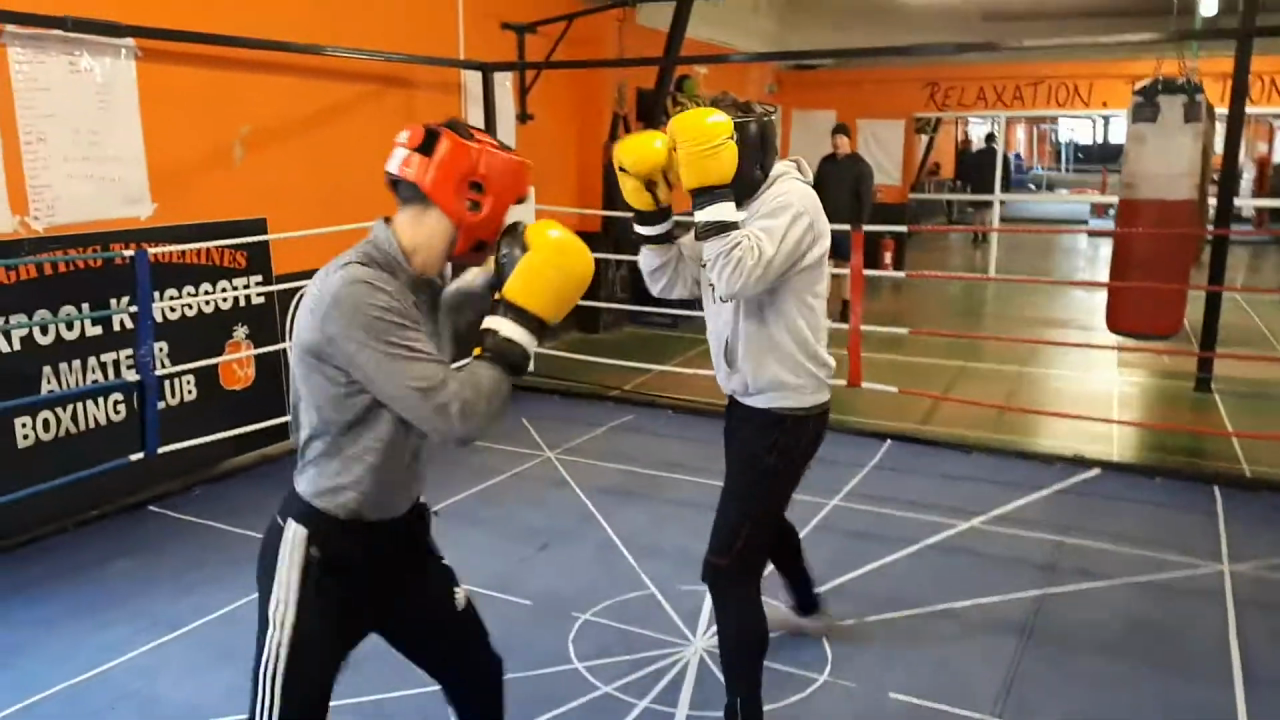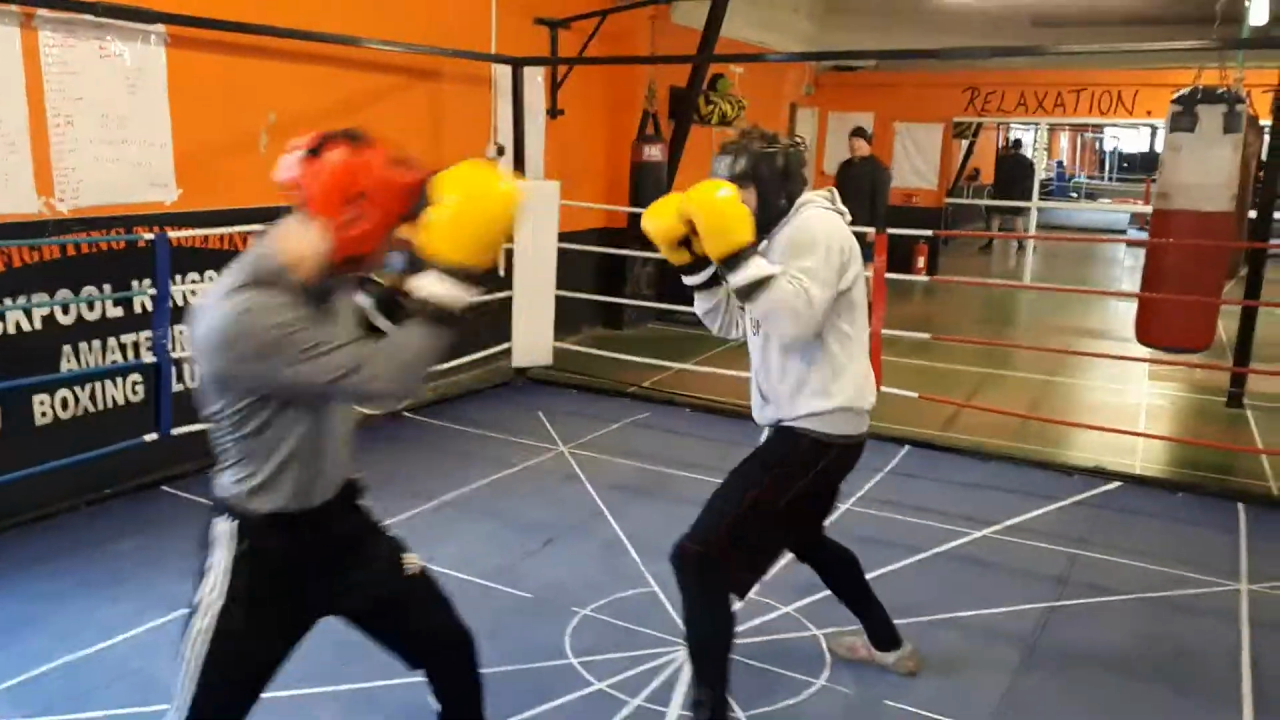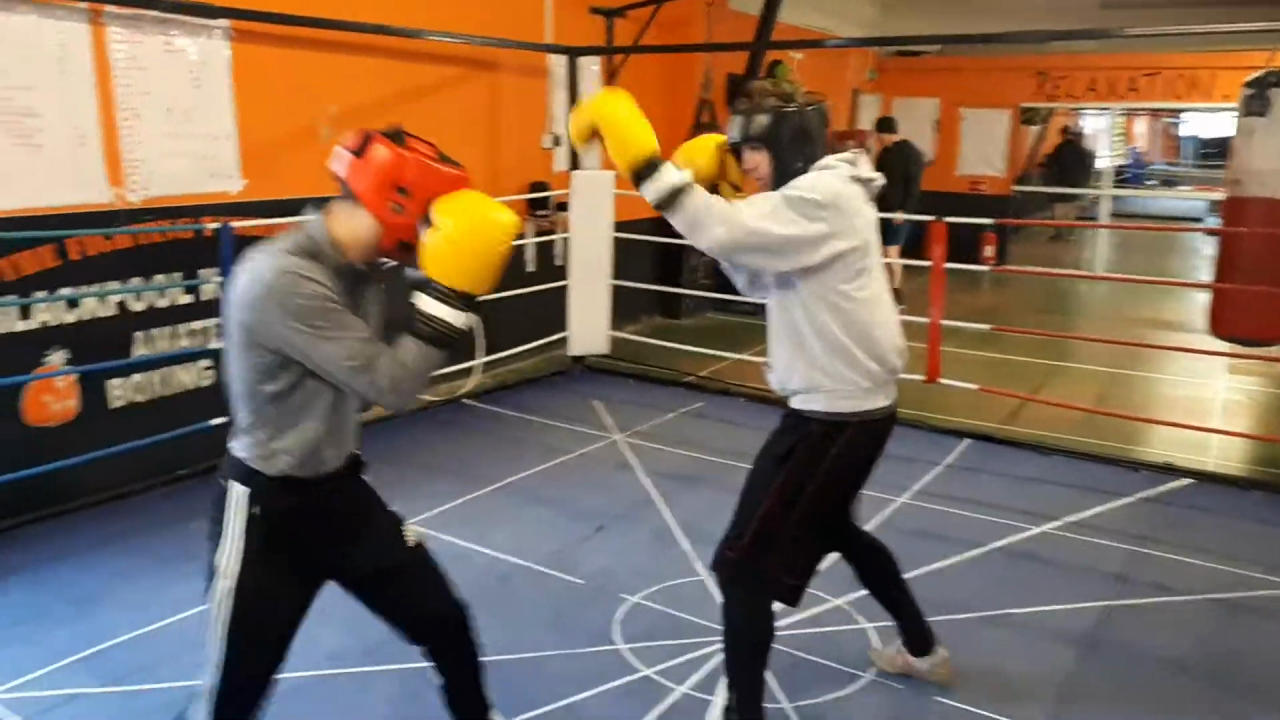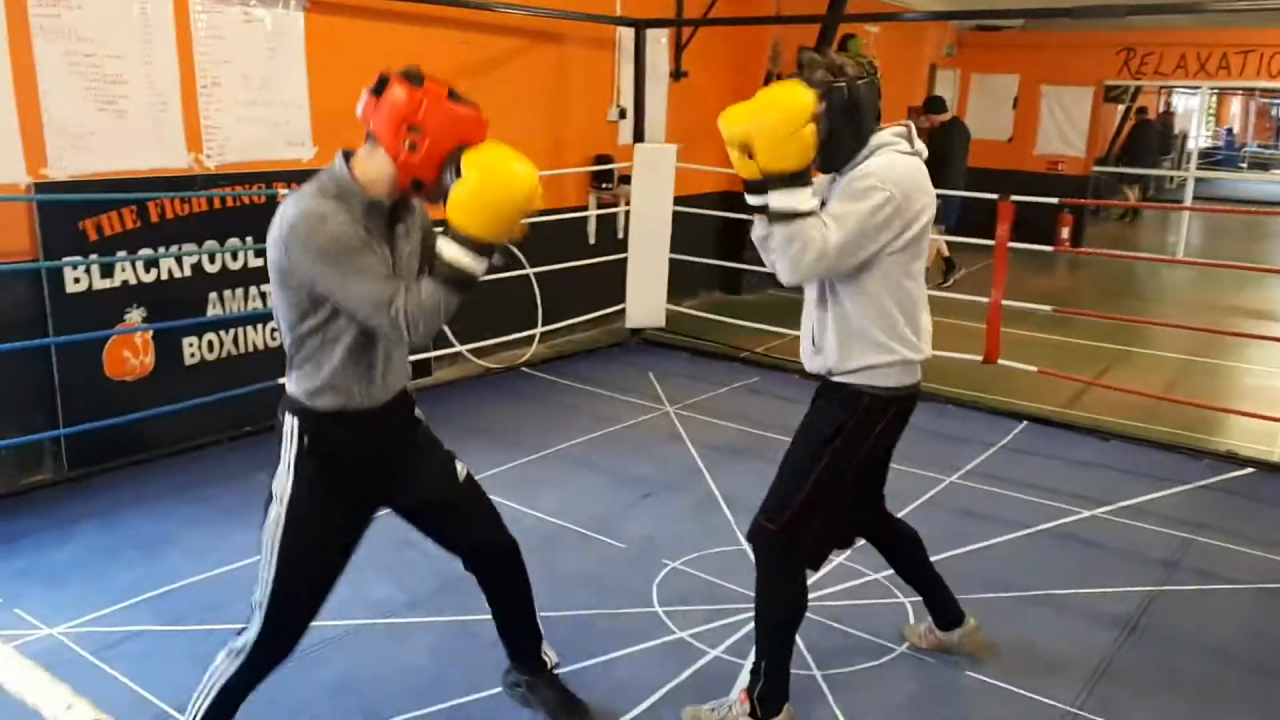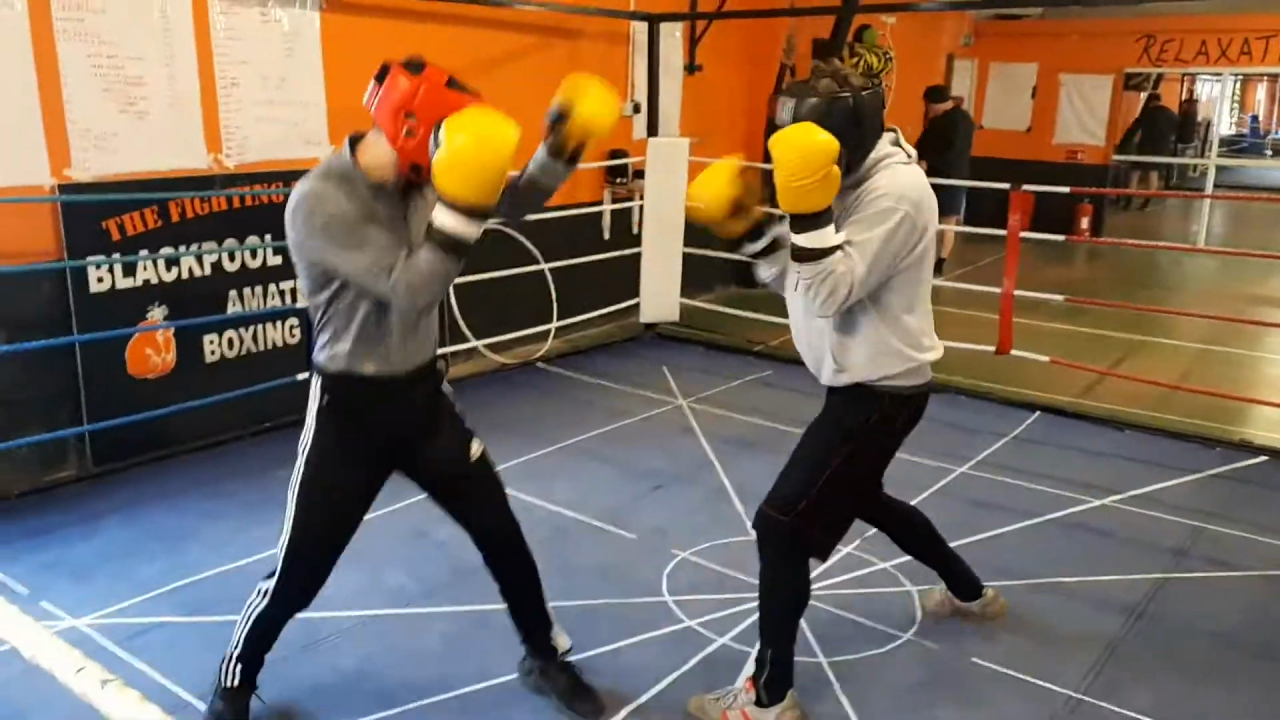
dt=0.4s
person 1, frame 1
left shoulder: (792, 200)
right shoulder: (725, 203)
left elbow: (737, 276)
right elbow: (672, 281)
left wrist: (710, 190)
right wrist: (649, 203)
left hip: (786, 407)
right hip: (751, 400)
left knee: (727, 568)
right knee: (756, 518)
right ankle: (807, 607)
person 1, frame 2
left shoulder: (817, 229)
right shoulder: (781, 236)
left elbow: (792, 324)
right elbow: (727, 321)
left wrist: (736, 247)
right wrist: (693, 258)
left hip: (816, 432)
right hip: (818, 425)
left knee: (699, 561)
right knee: (802, 536)
right ankle: (888, 643)
person 1, frame 3
left shoulder: (826, 193)
right shoulder: (820, 195)
left elbow: (726, 231)
right elbow: (761, 272)
left wrist: (642, 159)
right wrist: (714, 191)
left hip: (832, 412)
right hip: (860, 405)
left knee: (742, 568)
right knee: (834, 529)
right ankle: (921, 649)
person 1, frame 4
left shoulder: (892, 176)
right shoulder: (850, 171)
left elbow: (802, 260)
right elbow: (783, 252)
left wrist: (784, 171)
right wrist: (761, 170)
left hip: (868, 388)
right hip: (852, 378)
left knee: (777, 535)
right knee: (861, 509)
right ankle: (951, 623)
person 1, frame 5
left shoulder: (896, 191)
right shoulder: (842, 180)
left elbow: (831, 290)
right elbow: (789, 276)
left wrist: (807, 206)
right wrist: (741, 221)
left hip: (880, 389)
right hip: (864, 377)
left knee: (781, 525)
right knee: (859, 496)
right ankle: (968, 589)
person 2, frame 1
left shoulder: (428, 280)
right shoulder: (354, 292)
right elbow: (455, 414)
right wrist: (522, 316)
left hip: (399, 535)
right hip: (318, 549)
person 2, frame 2
left shoulder: (324, 279)
right shoulder: (238, 315)
right elbow: (379, 377)
right wrist: (452, 270)
left hip: (338, 520)
right hip: (259, 546)
left knee: (448, 645)
person 2, frame 3
left shoulder: (356, 261)
right shoulder: (282, 279)
left elbow: (388, 347)
right elbow: (387, 384)
left wrist: (448, 262)
right wrist: (452, 287)
left hip: (340, 490)
right hip: (269, 509)
left knee: (446, 624)
person 2, frame 4
left shoulder: (406, 203)
right shoulder: (309, 221)
left elbow: (421, 295)
right elbow: (404, 319)
left wrist: (483, 226)
right wrist: (468, 235)
left hip: (395, 426)
right hip: (324, 444)
left knee: (498, 553)
right knee: (277, 628)
person 2, frame 5
left shoulder: (419, 176)
right shoulder: (317, 201)
left elbow: (515, 199)
right elbow: (408, 291)
left wrist: (563, 141)
right wrist: (459, 202)
left hip: (422, 396)
right hip: (350, 408)
left knee: (501, 537)
right knee: (297, 575)
left ankle: (545, 658)
person 3, frame 1
left shoulder: (861, 166)
right shoulder: (825, 163)
left elbow: (866, 198)
right elbow: (816, 192)
left wrist: (860, 223)
left hip: (848, 225)
left knee: (846, 266)
left ankle: (845, 308)
person 3, frame 2
left shoulder: (878, 169)
right shoulder: (845, 167)
left elbow: (881, 200)
left wrist: (876, 228)
left hip: (866, 226)
left knee: (868, 267)
person 3, frame 3
left shoulder: (910, 153)
right shoulder: (885, 153)
left elbow: (913, 185)
left wrist: (904, 210)
left hip: (899, 211)
right hip: (885, 210)
left knee: (891, 251)
right knee: (890, 253)
left ankle: (896, 295)
right ankle: (895, 295)
person 3, frame 4
left shoulder: (955, 132)
right shoulder: (941, 129)
left elbow: (952, 166)
left wrist: (939, 192)
left hip: (946, 190)
right hip: (936, 188)
left knee: (932, 230)
right knee: (934, 229)
left ankle: (924, 273)
right ankle: (951, 266)
person 3, frame 5
left shoulder: (961, 120)
right shoulder: (936, 119)
left elbow: (957, 151)
right elbow: (923, 141)
left wrist: (928, 163)
right wrist: (917, 160)
left hip: (951, 178)
right hip: (933, 175)
left knee: (947, 221)
left ankle: (939, 266)
